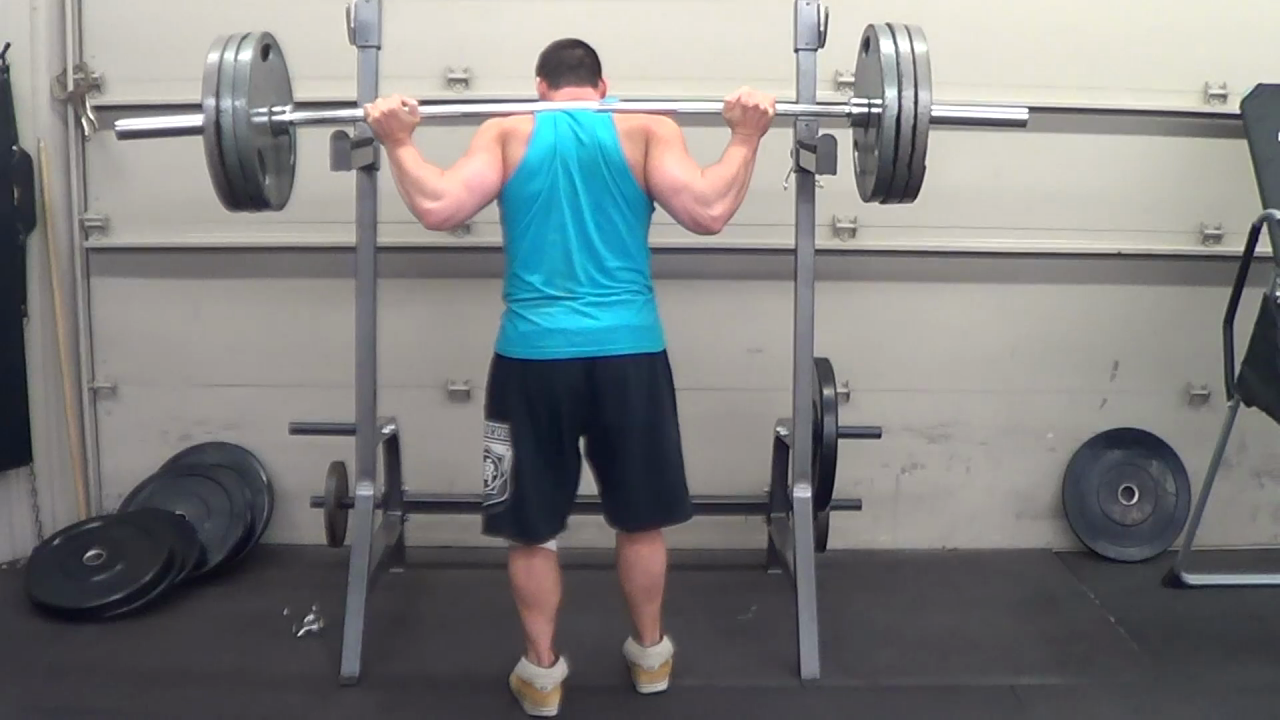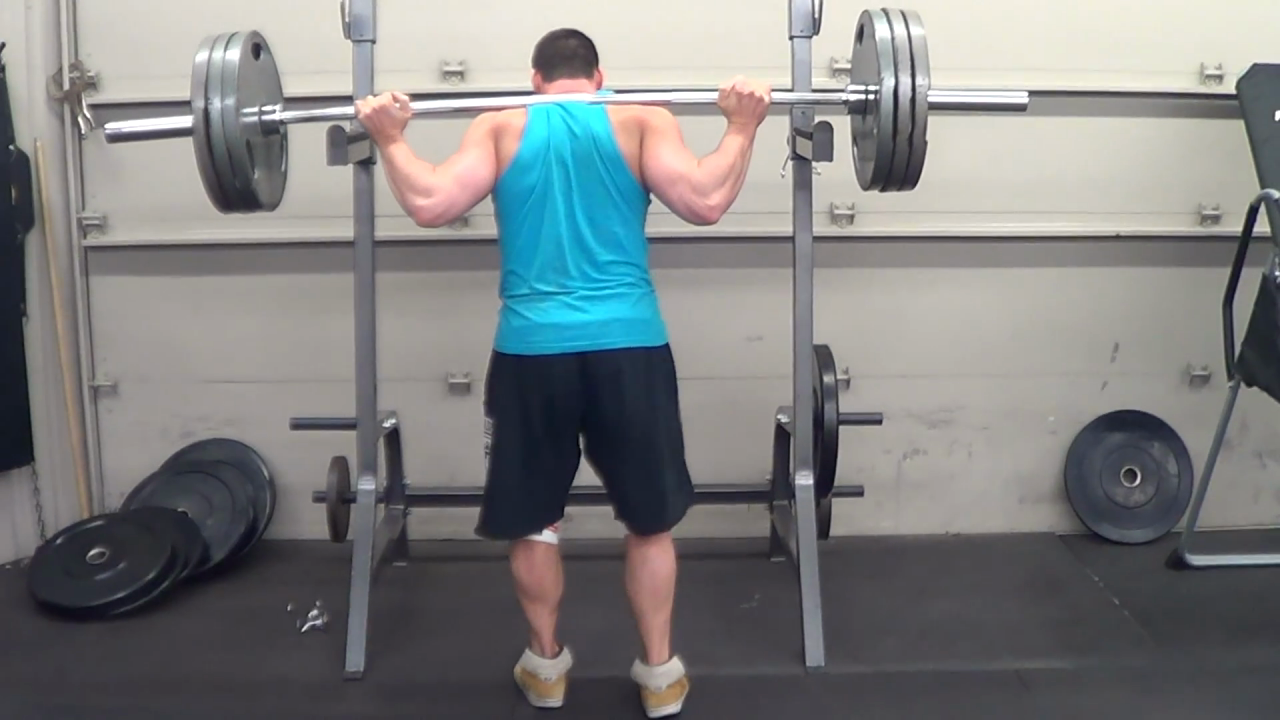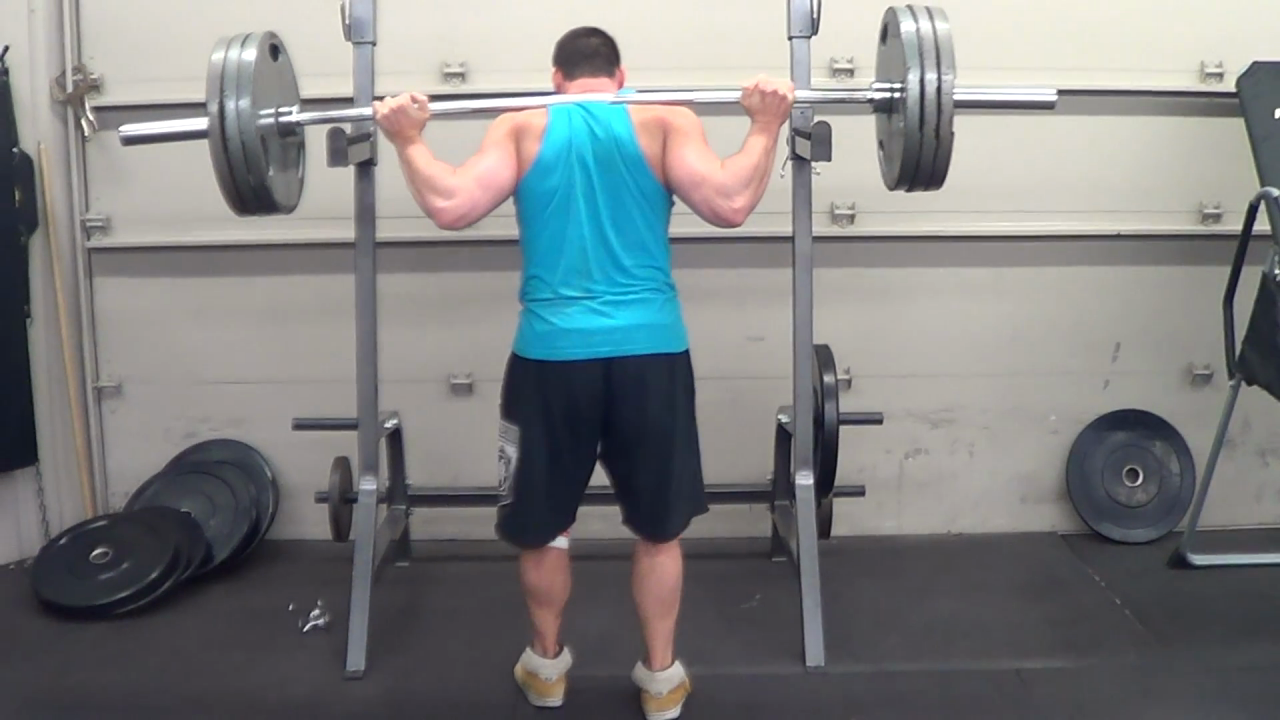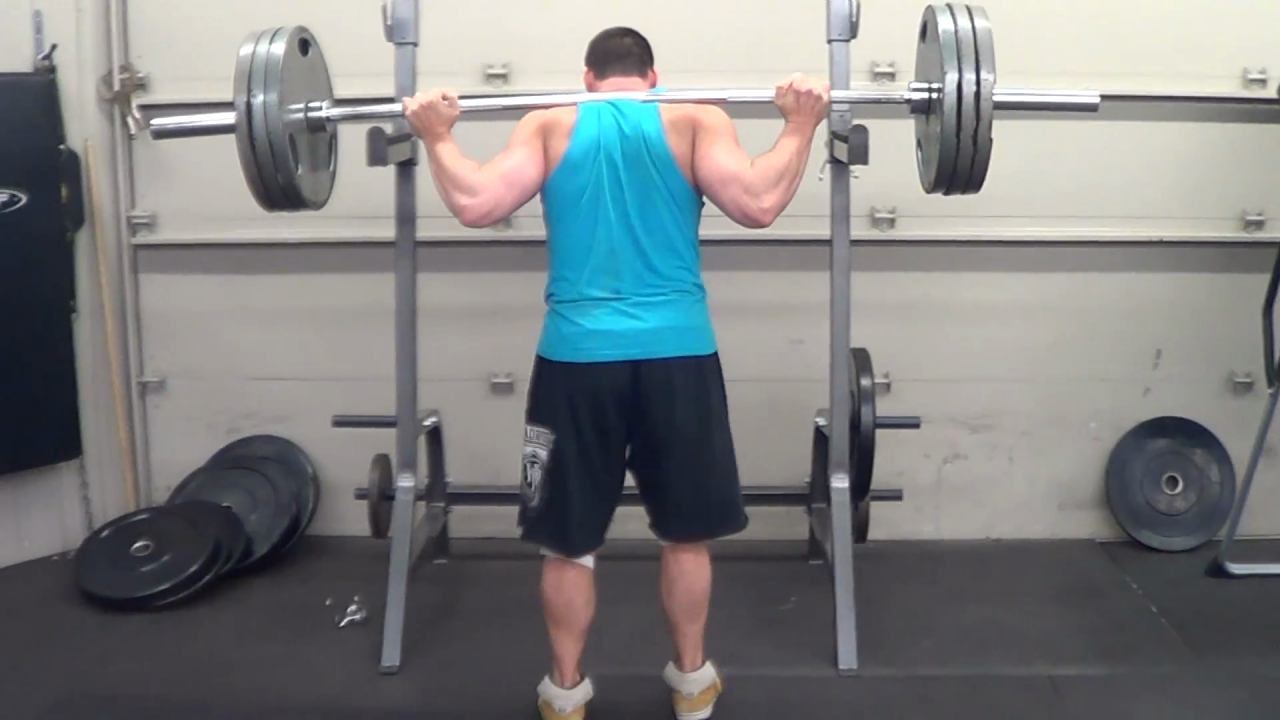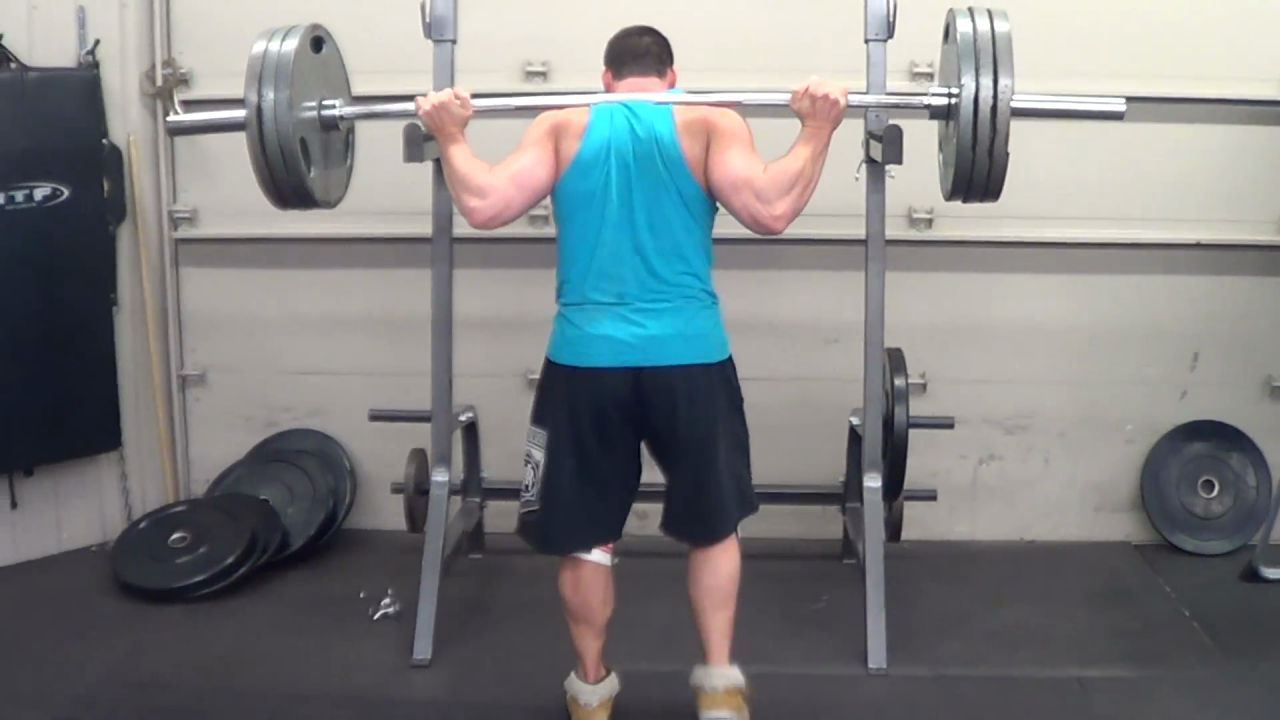
dt=0.4s
person 1, frame 1
left shoulder: (507, 132)
right shoulder: (646, 129)
left elbow: (438, 208)
right elbow: (708, 211)
left wrist: (397, 141)
right wrist: (746, 136)
left hip: (532, 354)
right hip: (630, 351)
left knee: (530, 527)
right knee: (641, 519)
right ankle: (650, 653)
person 1, frame 2
left shoulder: (499, 126)
right shoulder: (642, 120)
left elbow: (429, 204)
right elbow: (707, 202)
left wrist: (389, 137)
right wrist: (742, 125)
left hip: (531, 350)
right hip: (630, 346)
left knee: (530, 521)
right knee: (650, 522)
left ankle: (546, 664)
person 1, frame 3
left shoulder: (520, 127)
right shoulder: (664, 121)
left elbow: (451, 207)
right elbow: (730, 204)
left wrist: (408, 139)
right wrist: (765, 126)
left hip: (550, 353)
right hip: (651, 351)
left knee: (541, 526)
right knee: (659, 527)
left ankle: (546, 664)
person 1, frame 4
left shoulder: (549, 125)
right shoulder: (695, 119)
left elbow: (475, 205)
right elbow: (758, 204)
left wrist: (436, 135)
right wrist: (800, 124)
left hip: (575, 357)
right hip: (678, 354)
left knee: (567, 541)
right knee: (686, 533)
person 1, frame 5
left shoulder: (562, 126)
right shoulder: (710, 122)
left elbow: (484, 206)
right elbow: (769, 211)
left wrist: (450, 136)
right wrist: (817, 129)
left hip: (585, 359)
right hip: (689, 357)
left knee: (583, 536)
right knee: (714, 525)
